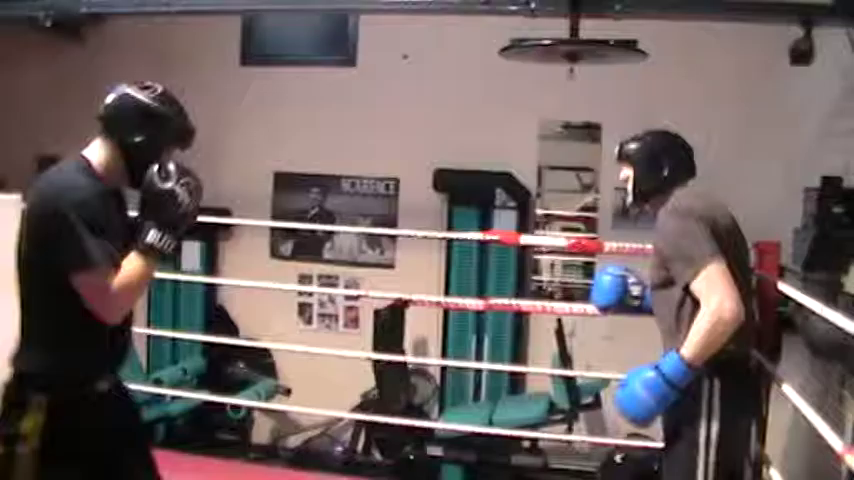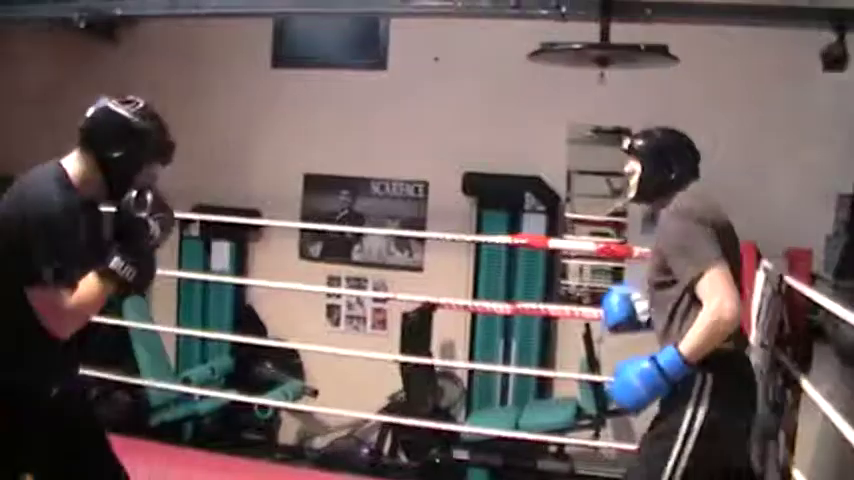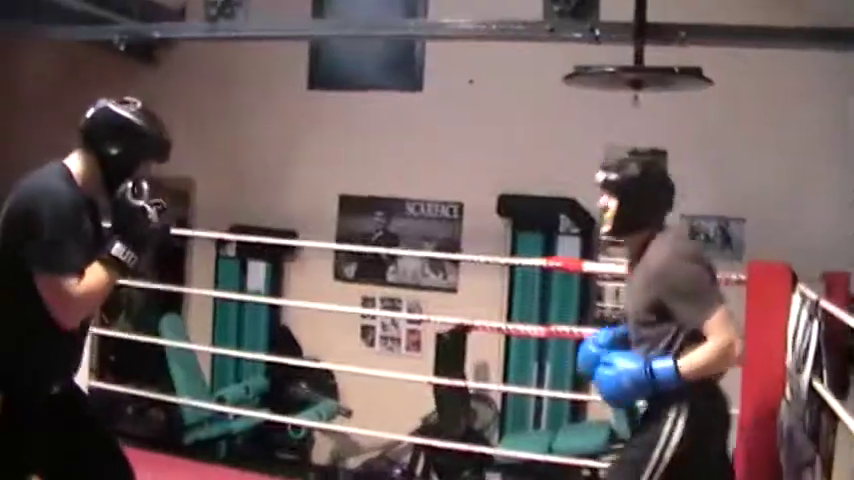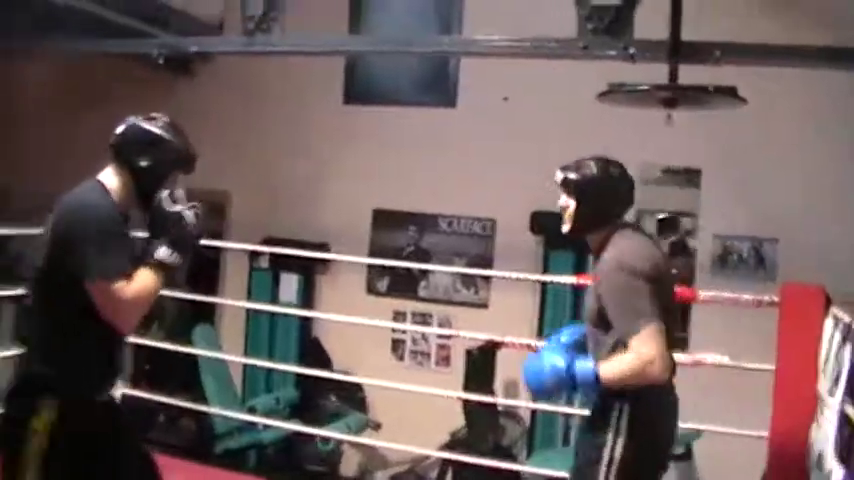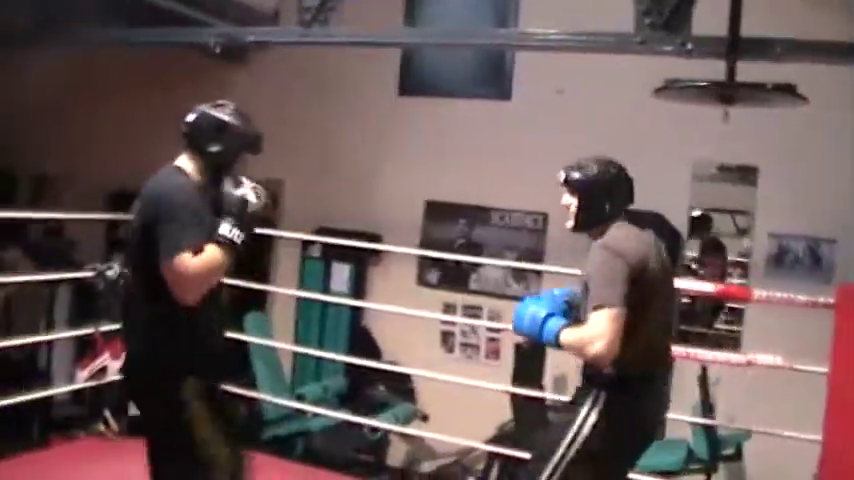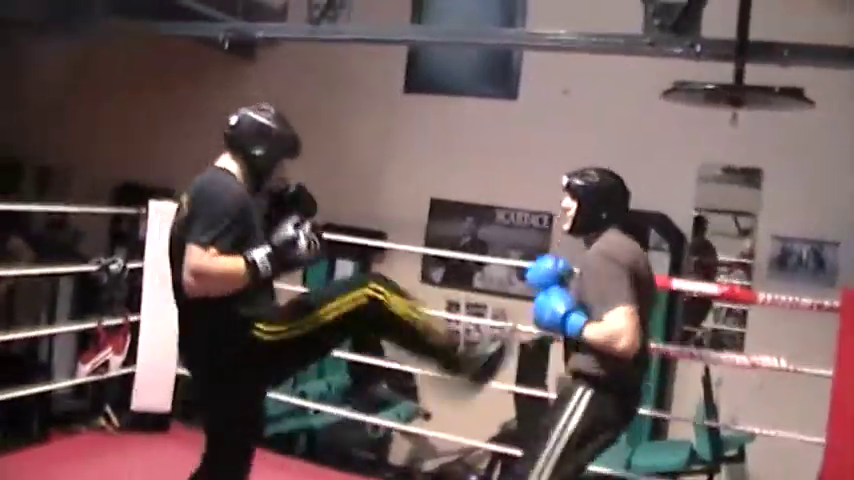
dt=0.2s
person 1, frame 1
left shoulder: (102, 189)
right shoulder: (70, 195)
left elbow: (118, 270)
right elbow: (109, 301)
left wrist: (157, 221)
right wrist: (160, 231)
left hip: (95, 388)
right hip: (51, 394)
person 1, frame 2
left shoulder: (80, 200)
right shoulder: (43, 203)
right elbow: (61, 317)
left wrist: (128, 253)
right wrist: (126, 258)
left hip: (52, 388)
person 1, frame 3
left shoulder: (76, 199)
right shoulder: (50, 200)
right elbow: (70, 308)
left wrist: (128, 239)
right wrist: (127, 246)
left hip: (49, 387)
person 1, frame 4
left shoulder: (105, 209)
right shoulder: (93, 213)
right elbow: (123, 312)
left wrist: (162, 249)
right wrist: (168, 249)
left hip: (85, 393)
right hip: (53, 397)
person 1, frame 5
left shoulder: (176, 190)
right shoulder: (177, 194)
right elbow: (189, 284)
left wrist: (225, 221)
right wrist: (234, 228)
left hip: (162, 362)
right hip: (172, 368)
person 1, frame 6
left shoulder: (204, 190)
right shoulder: (223, 192)
right elbow: (198, 276)
left wrist: (270, 231)
right wrist: (272, 255)
left hip: (215, 356)
right hip: (247, 343)
right knee: (373, 296)
right ankle: (468, 362)
person 2, frame 1
left shoulder: (677, 215)
right shoulder: (697, 209)
left elbow: (724, 308)
left wrist: (668, 372)
right wrist: (641, 296)
left hip: (713, 388)
right hip: (728, 381)
person 2, frame 2
left shoulder: (679, 218)
right shoulder: (686, 215)
left elbow: (726, 307)
left wrist: (661, 368)
right wrist: (648, 311)
left hip: (709, 386)
right hip: (726, 383)
person 2, frame 3
left shoulder: (667, 259)
right shoulder: (649, 251)
left elbow: (727, 345)
left wrist: (650, 374)
right wrist: (621, 338)
left hip: (684, 412)
right hip: (686, 407)
person 2, frame 4
left shoulder: (619, 263)
right shoulder: (636, 243)
left elbow: (652, 363)
left wrist: (574, 373)
right wrist: (585, 336)
left hip: (633, 412)
right hip: (650, 406)
person 2, frame 5
left shoulder: (609, 251)
right shoulder: (645, 241)
left elbow: (601, 344)
left wrist: (548, 326)
right wrist: (576, 303)
left hip: (613, 397)
right hip: (647, 394)
person 2, frame 6
left shoulder: (602, 257)
right shoulder: (614, 248)
left elbow: (624, 338)
left wrist: (569, 322)
right wrist: (552, 291)
left hip: (595, 390)
right hip: (603, 384)
